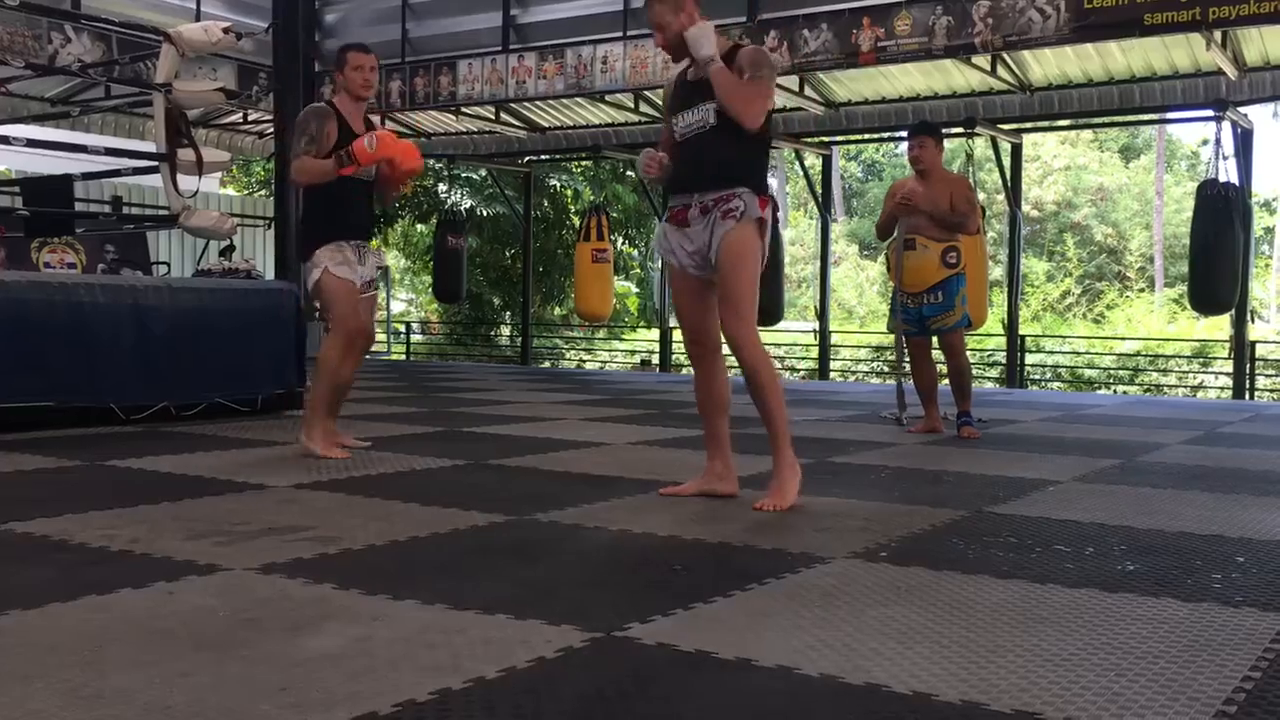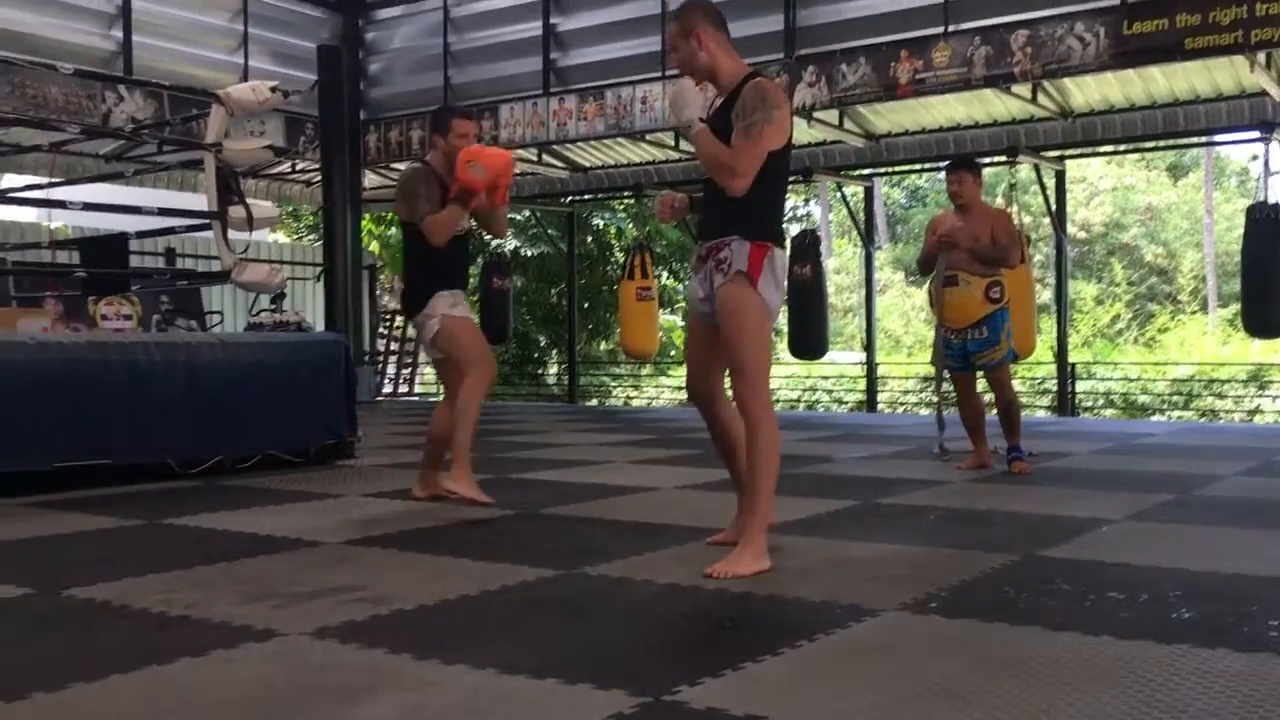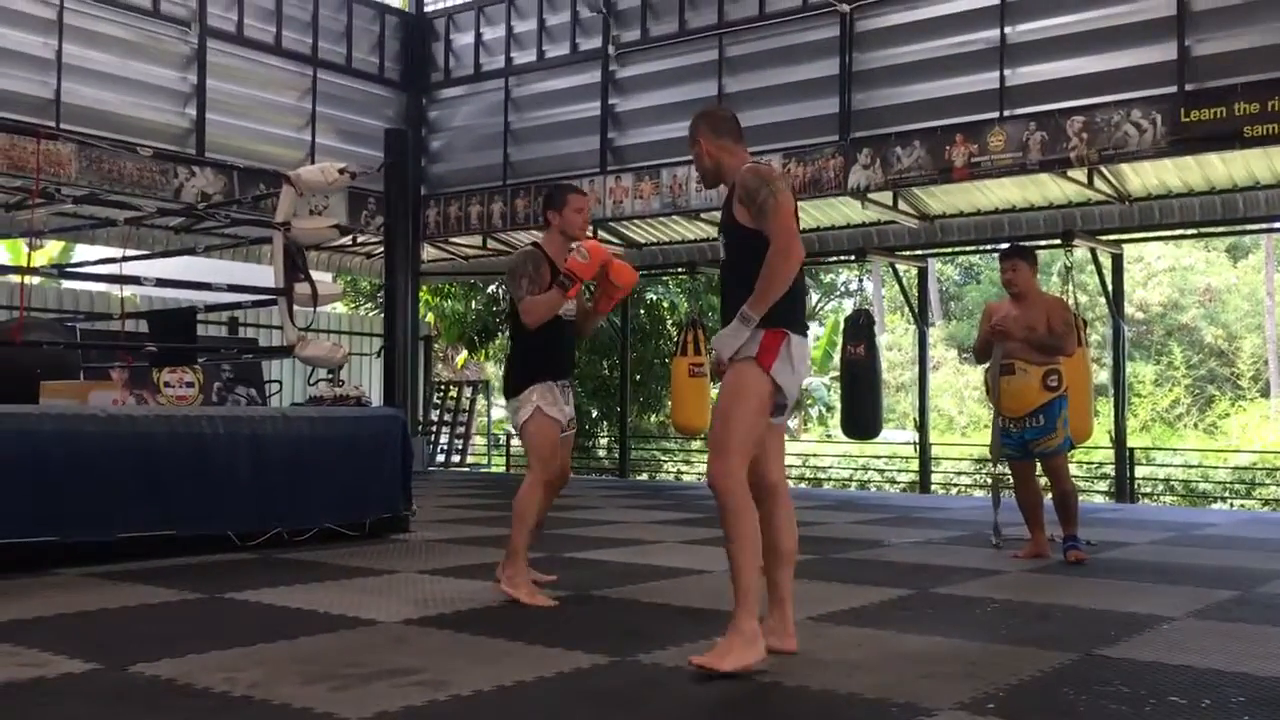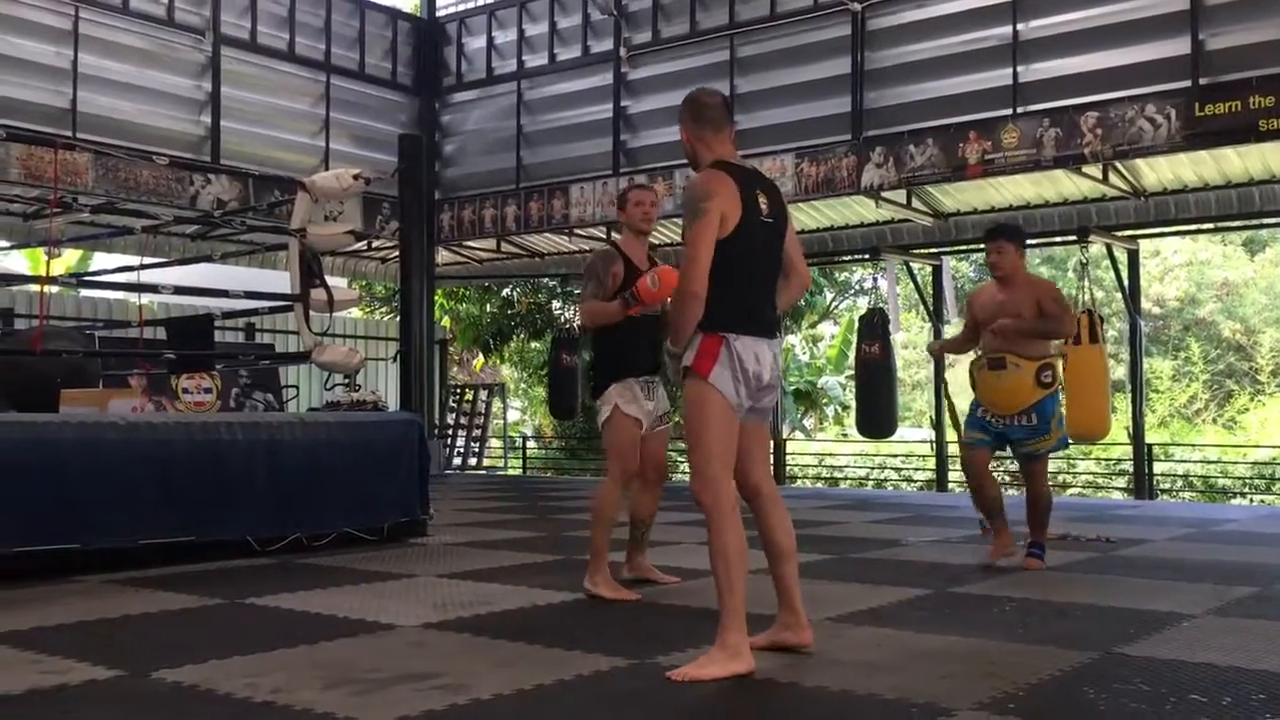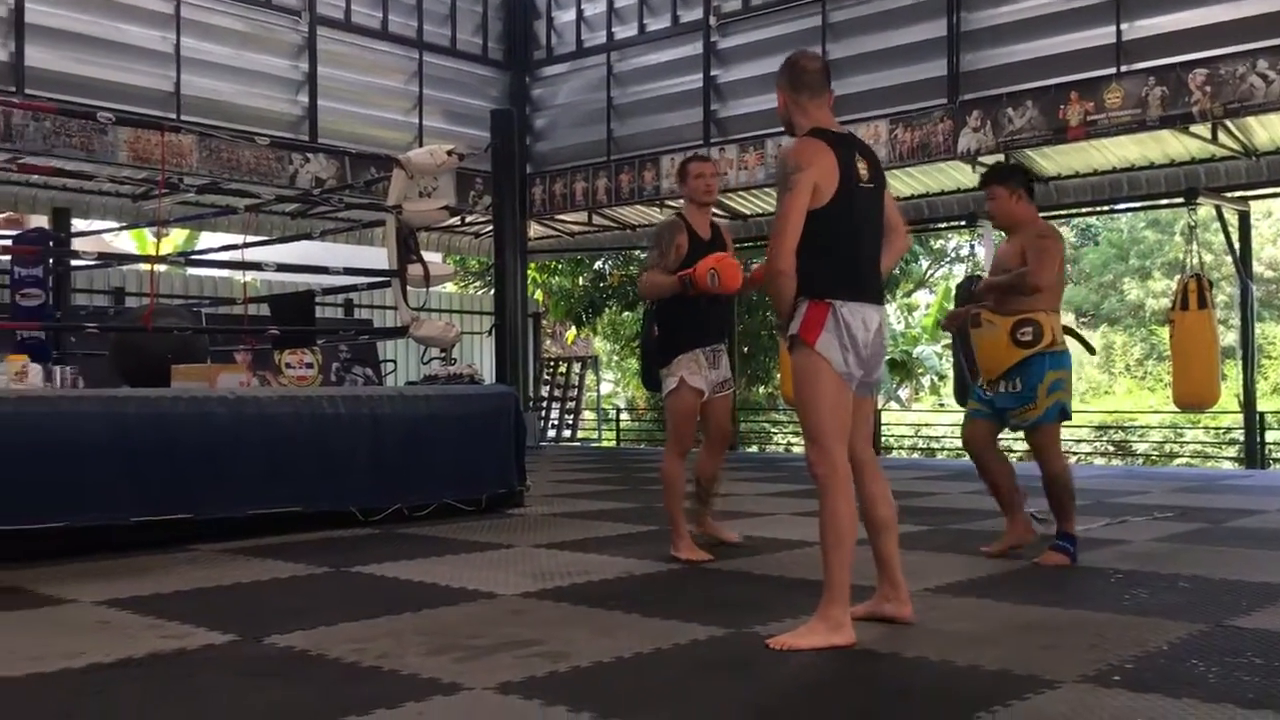
dt=1s
person 1, frame 1
left shoulder: (748, 59)
right shoulder: (677, 84)
left elbow: (750, 115)
left wrist: (708, 56)
right wrist: (658, 165)
left hip: (735, 207)
right hip: (682, 218)
left knee: (739, 333)
right knee: (700, 347)
left ankle: (785, 462)
right ankle: (719, 469)
person 1, frame 2
left shoulder: (762, 95)
right shoulder: (722, 105)
left elbow: (737, 179)
left wrist: (691, 120)
right wrist: (687, 204)
left hip: (748, 256)
right hip: (712, 257)
left knee: (750, 396)
right knee: (703, 390)
left ankle: (754, 543)
right ankle: (751, 508)
person 1, frame 3
left shoulder: (756, 178)
right shoulder: (743, 195)
left elbow: (789, 250)
left wrist: (740, 323)
right wrist: (736, 337)
left hip: (768, 342)
right hip: (760, 345)
left knee: (726, 473)
right knee: (768, 484)
left ankle: (747, 625)
right ankle: (779, 624)
person 1, frame 4
left shoulder: (706, 186)
right shoulder: (766, 189)
left elbow: (694, 286)
right elbow: (798, 276)
left wrist: (676, 346)
left hip: (721, 348)
right hip: (763, 349)
left knee: (714, 493)
right knee: (757, 485)
left ankle: (732, 645)
right ankle: (792, 621)
person 1, frame 5
left shoulder: (801, 154)
right shoulder: (862, 154)
left elbow: (782, 261)
right elbow: (897, 234)
left wrist: (786, 315)
left hip: (826, 316)
right hip: (869, 315)
left knee: (828, 464)
right knee: (860, 458)
left ankle: (834, 617)
right ankle: (892, 592)
person 2, frame 1
left shoulder: (373, 128)
right shoulder: (319, 117)
left elbow: (383, 195)
right elbow: (299, 172)
left wrist: (399, 173)
right wrist: (351, 156)
left hip: (360, 246)
right hip: (325, 243)
left knee: (360, 338)
right knee: (345, 329)
left ankle: (328, 425)
right ankle: (314, 428)
person 2, frame 2
left shoulder: (463, 179)
right shoulder: (418, 178)
left elbow: (498, 229)
right elbow: (437, 235)
right wrist: (466, 193)
left hip: (451, 296)
right hip: (431, 297)
left knee: (457, 391)
right knee: (480, 366)
left ankle: (429, 479)
right ankle: (458, 471)
person 2, frame 3
left shoulder: (576, 261)
right shoulder: (528, 260)
left elbow: (582, 327)
right elbow: (530, 316)
left wrist: (608, 296)
right wrist: (570, 280)
left hip: (560, 382)
right hip: (531, 382)
left knee: (555, 477)
right knee: (542, 471)
left ankle: (514, 560)
right ankle: (515, 575)
person 2, frame 4
left shoulder: (656, 264)
right shoulder: (606, 260)
right elbow: (588, 316)
right wrist: (633, 298)
left hip: (651, 380)
right hip: (617, 380)
left knee: (654, 473)
right knee: (623, 472)
left ankle: (636, 560)
right ankle: (597, 573)
person 2, frame 5
left shoulder: (721, 234)
right shoulder: (672, 230)
left elbow: (733, 282)
right elbow: (647, 285)
right wrist: (689, 281)
left hip: (716, 348)
right hip: (683, 351)
left knee: (720, 438)
right knee: (681, 444)
left ankle: (703, 516)
right ankle: (680, 537)
person 3, frame 1
left shoulder: (956, 183)
right shoulder: (898, 187)
left elbow: (970, 225)
right elbow: (881, 233)
left wrist: (927, 209)
right wrist: (894, 212)
left hip: (943, 277)
right hip: (907, 279)
left knee: (953, 347)
right knee: (916, 349)
left ankle: (964, 416)
right ankle: (931, 416)
person 3, frame 2
left shoulder: (996, 217)
right shoulder: (938, 222)
left elbow: (1012, 257)
right elbow: (923, 269)
left wrist: (967, 246)
right wrist: (932, 250)
left hip: (986, 312)
right hip: (950, 315)
left knee: (1000, 381)
right knee: (962, 386)
left ankle: (1015, 450)
right ankle: (980, 451)
person 3, frame 3
left shoulder: (1053, 305)
right shoulder: (993, 309)
left elbow: (1068, 346)
right elbow: (979, 356)
left wrist: (1022, 335)
right wrist: (988, 338)
left hip: (1044, 400)
right hip: (1008, 404)
left knee: (1057, 470)
right knee: (1021, 474)
left ankle: (1071, 539)
right ankle: (1038, 540)
person 3, frame 4
left shoulder: (1041, 289)
right shoulder: (978, 296)
left elbow: (1067, 326)
right elbow: (969, 338)
left wrist: (1018, 325)
right wrist: (944, 346)
left hip: (1033, 395)
right hip: (990, 396)
left knee: (1034, 473)
right knee: (973, 463)
left ankle: (1036, 544)
right ankle: (1001, 535)
person 3, frame 5
left shoulder: (1042, 236)
right shoulder: (1007, 243)
left elbow: (1036, 280)
left wrist: (989, 284)
right wrist: (967, 315)
left hip: (1035, 358)
right hip: (1002, 362)
left knee: (1045, 447)
right knee: (975, 438)
left ankle: (1066, 537)
right ankle: (1017, 523)
